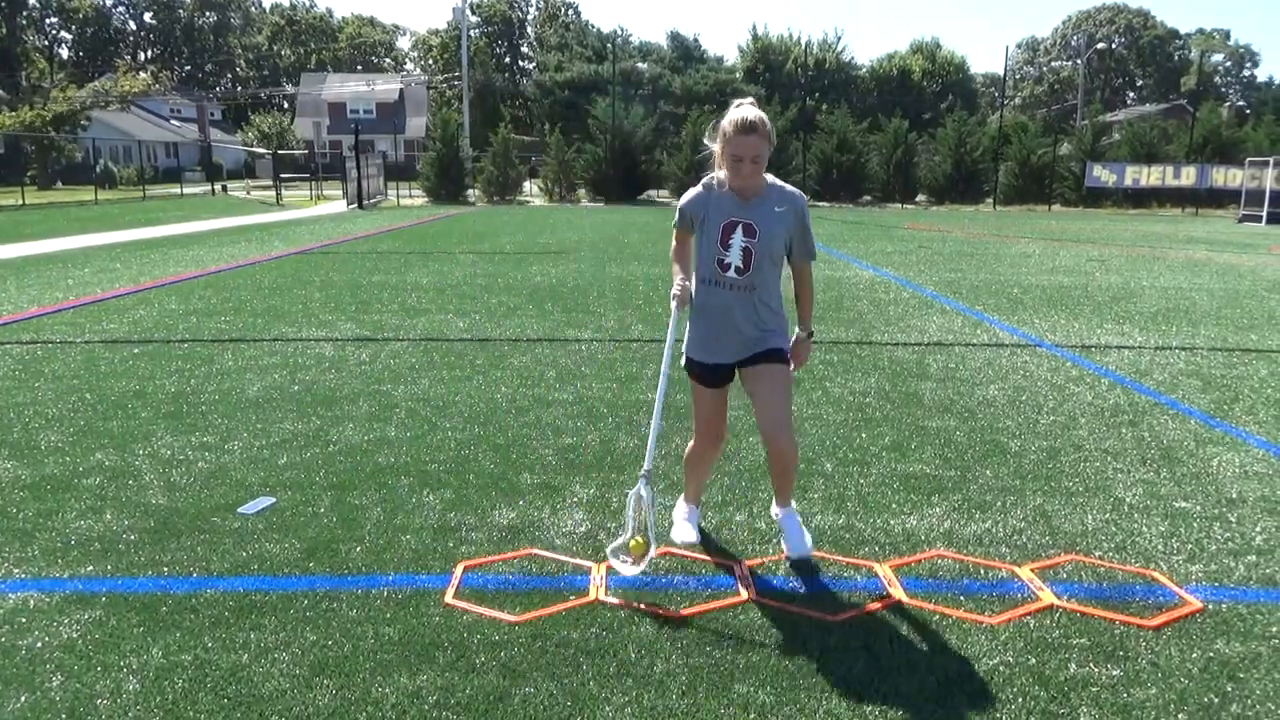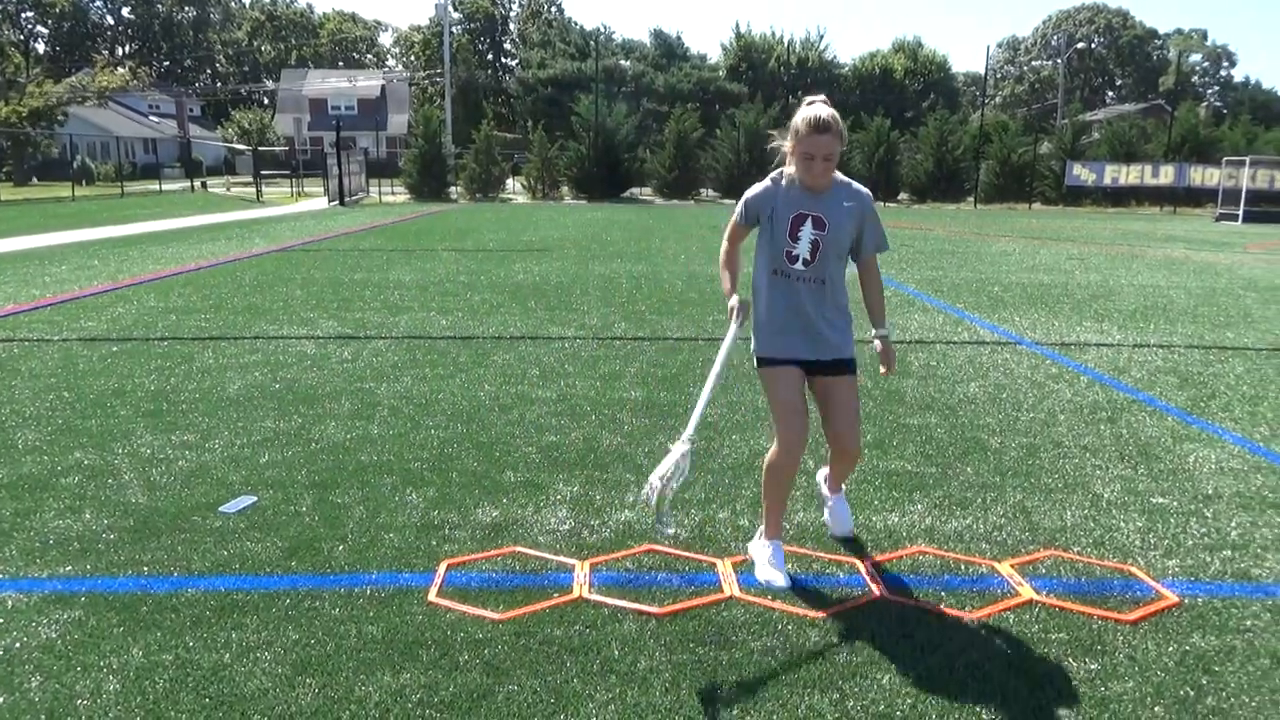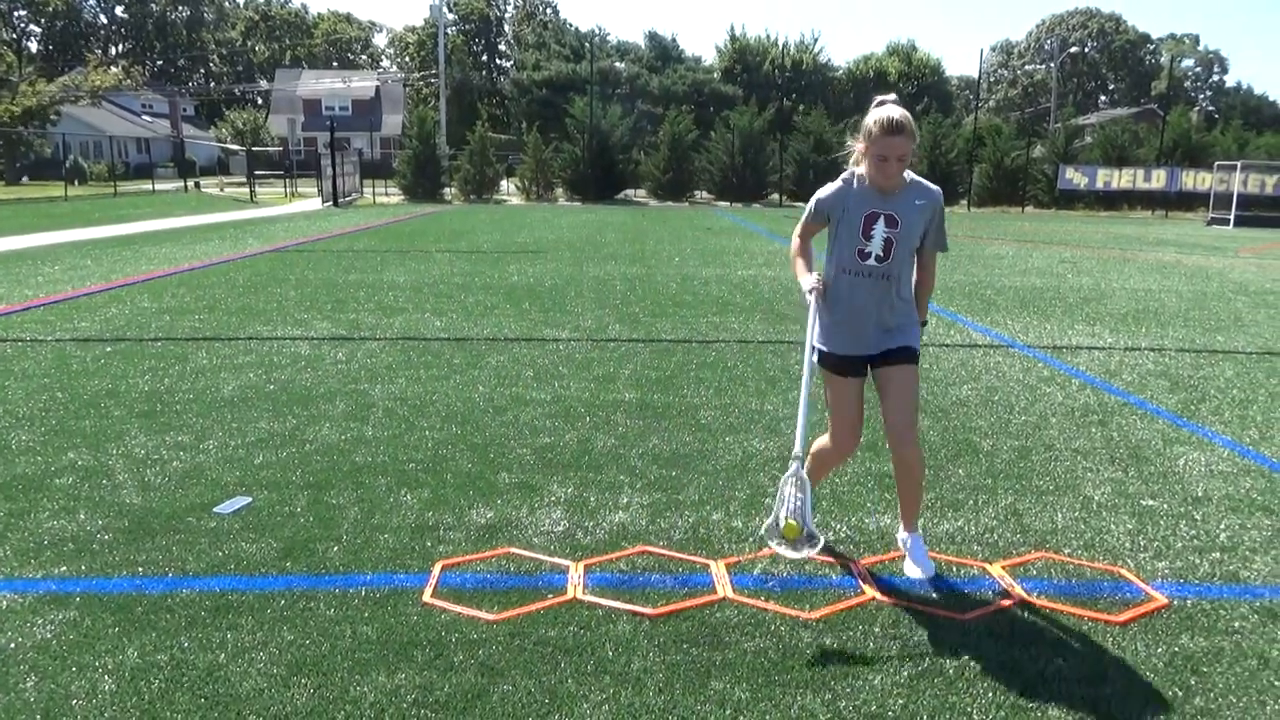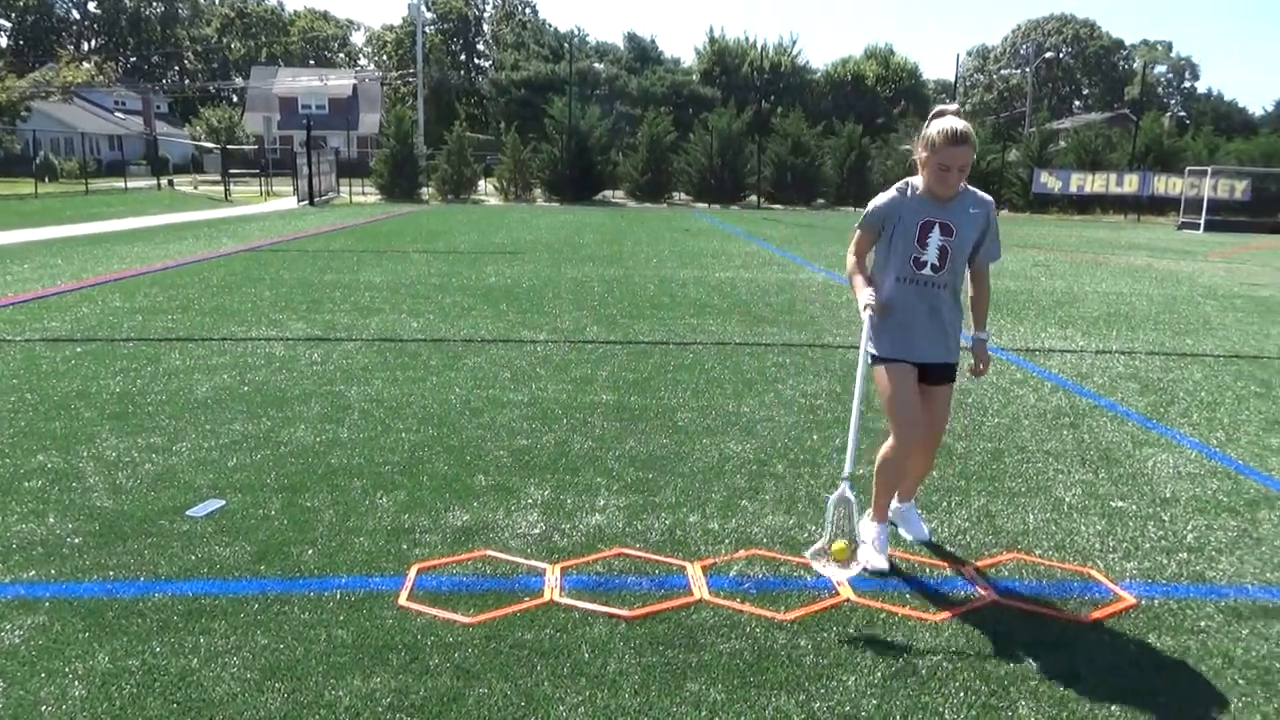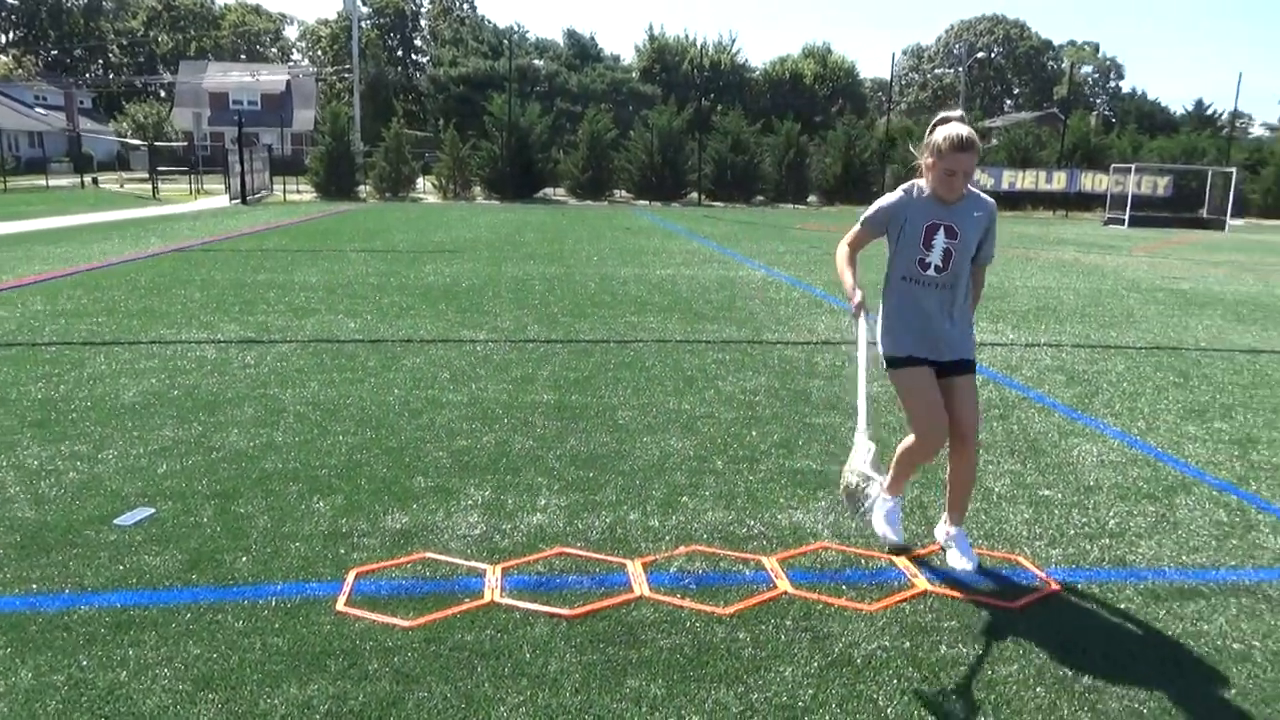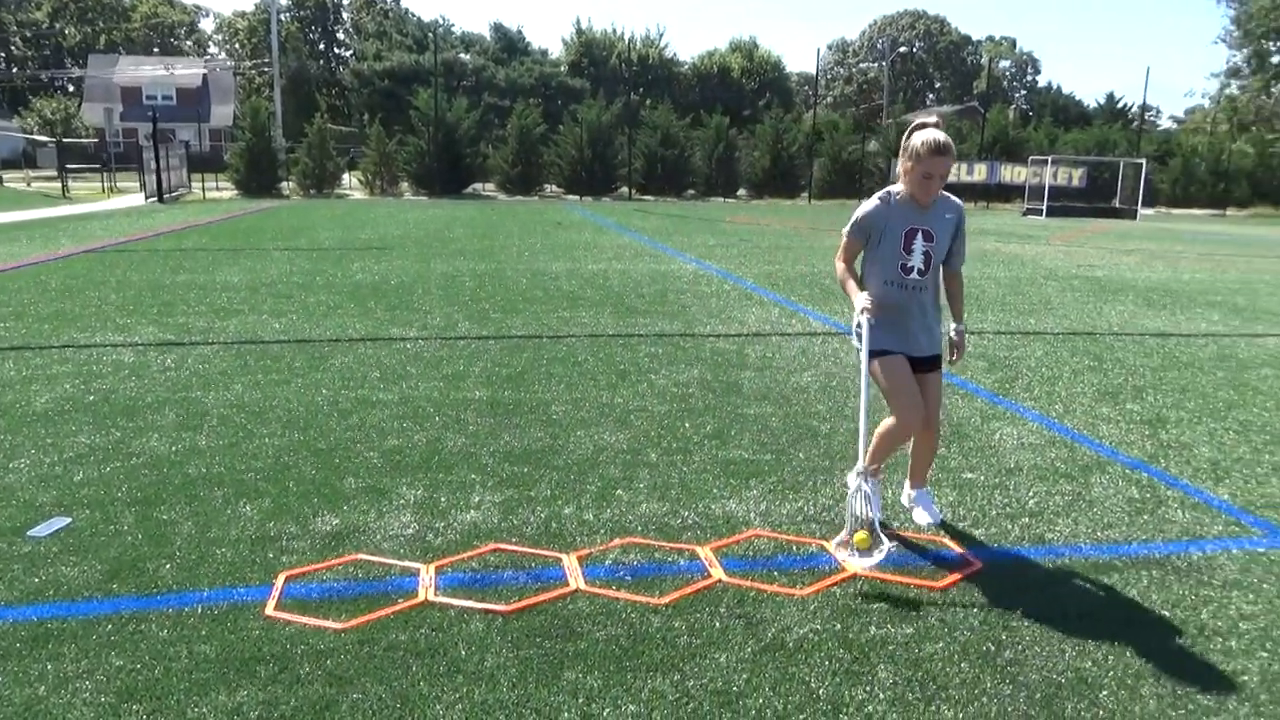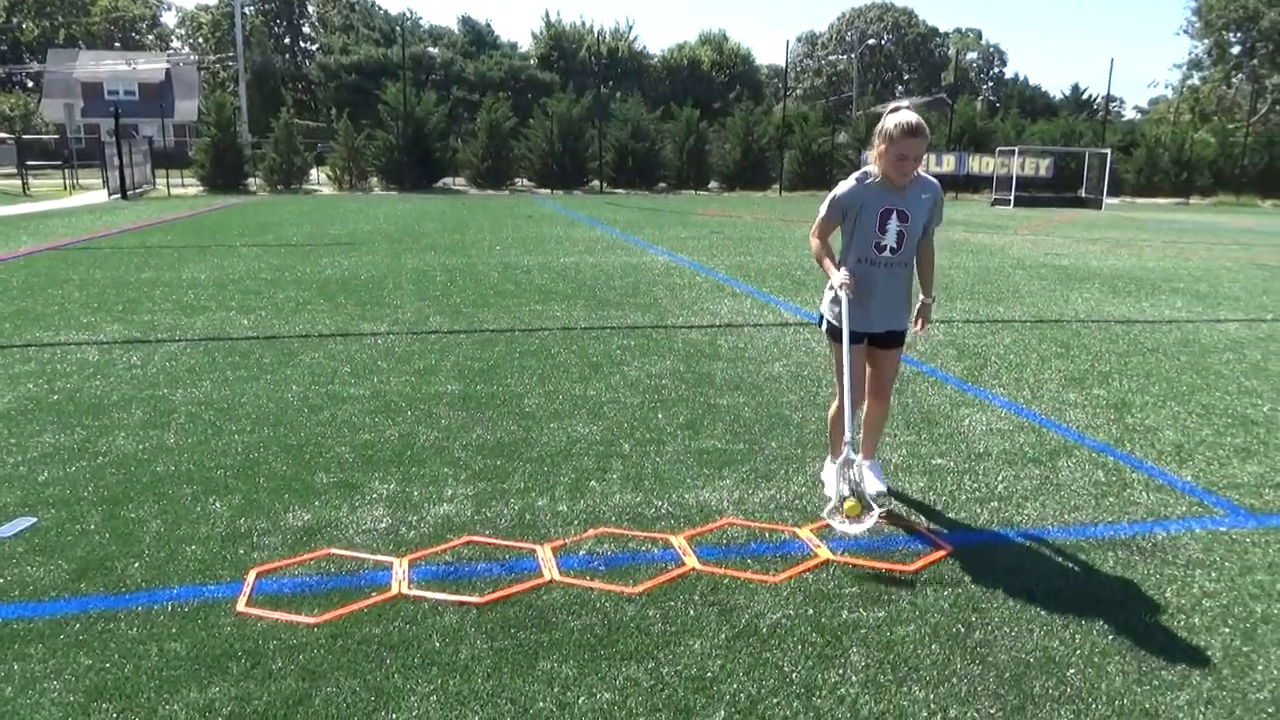
dt=0.4s
person 1, frame 1
left shoulder: (790, 203)
right shoulder: (699, 200)
left elbow: (802, 271)
right elbow: (680, 246)
left wrist: (803, 332)
right wrist: (680, 282)
left hip: (766, 339)
right hip: (708, 337)
left knee: (779, 434)
right knee: (708, 440)
left ankle: (785, 508)
right ankle: (689, 502)
person 1, frame 2
left shoulder: (857, 201)
right shoulder: (764, 196)
left elbow: (869, 269)
right elbow: (729, 241)
left wrist: (881, 333)
right wrist: (732, 291)
left hip: (832, 341)
right hip: (777, 339)
left knee: (848, 447)
right knee: (790, 445)
left ankle: (832, 486)
right ankle: (769, 542)
person 1, frame 3
left shoulder: (927, 198)
right shoulder: (836, 196)
right elbow: (800, 240)
left wrist: (918, 317)
right wrist: (807, 276)
left hip: (896, 334)
right hip: (840, 333)
left knee: (905, 436)
right knee: (843, 438)
left ankle: (909, 534)
person 1, frame 4
left shoulder: (981, 208)
right shoulder: (890, 205)
left elbow: (979, 276)
right elbow: (856, 253)
left wrist: (980, 337)
right wrist: (863, 293)
left hip: (942, 344)
right hip: (892, 338)
left knee: (929, 442)
right knee: (905, 437)
left ankle: (904, 502)
right ankle: (876, 521)
person 1, frame 5
left shoulder: (983, 209)
right shoulder: (898, 205)
right elbow: (848, 247)
right wrist: (852, 289)
left hip: (953, 341)
right hip: (903, 336)
left knee: (965, 439)
right knee: (932, 434)
left ankle: (952, 529)
right ankle: (888, 492)
person 1, frame 6
left shoulder: (952, 211)
right shoulder: (875, 211)
right elbow: (843, 260)
left wrist: (958, 325)
right wrist: (856, 295)
left hip: (926, 336)
right hip: (880, 333)
left knee: (928, 426)
right knee: (908, 416)
left ankle: (916, 489)
right ankle: (868, 478)
person 1, frame 7
left shoulder: (929, 191)
right shoulder: (851, 192)
right elbow: (817, 237)
left wrist: (926, 295)
right wrist: (834, 271)
left hip: (893, 313)
right hip: (849, 312)
left knee: (881, 393)
right knee: (851, 396)
left ankle: (867, 459)
right ankle: (834, 464)
